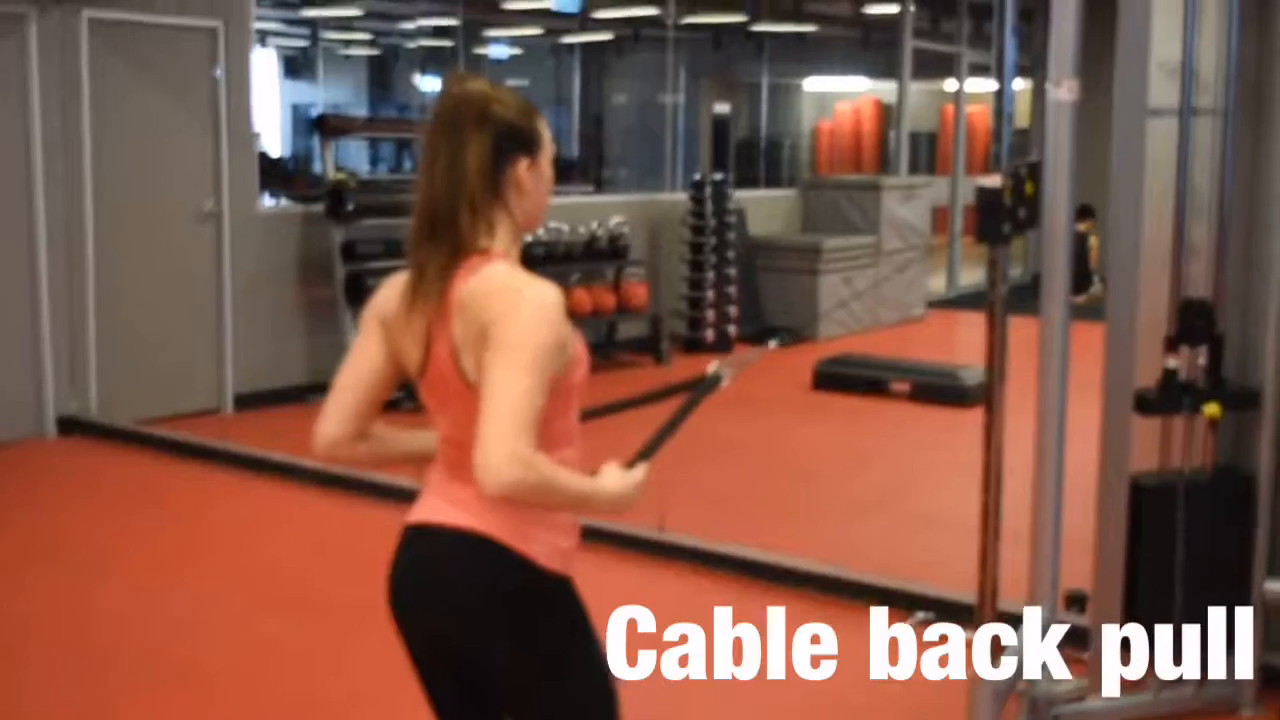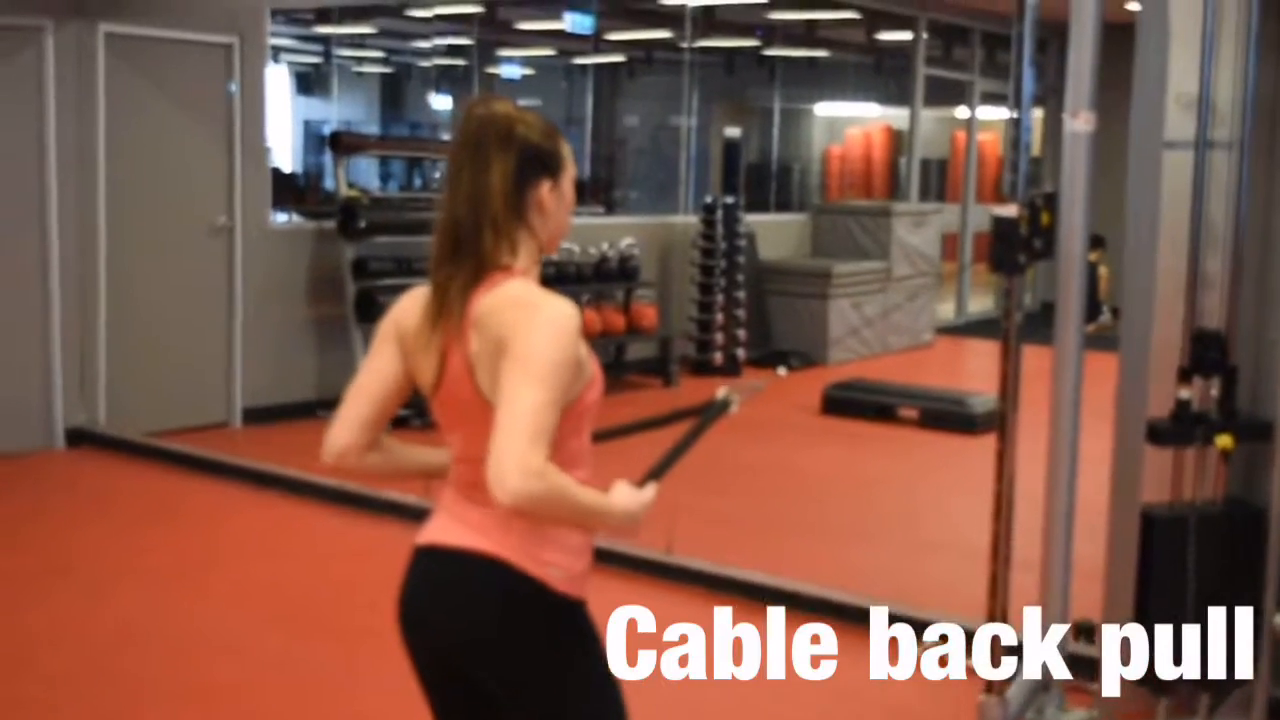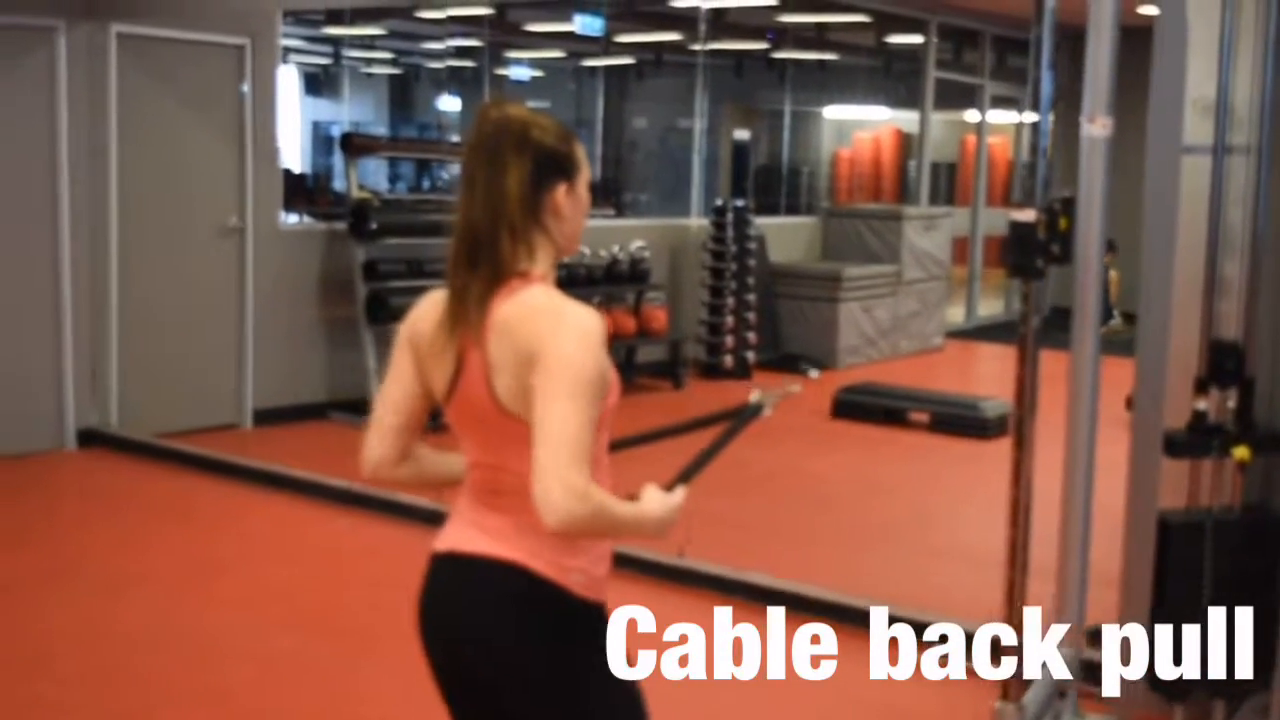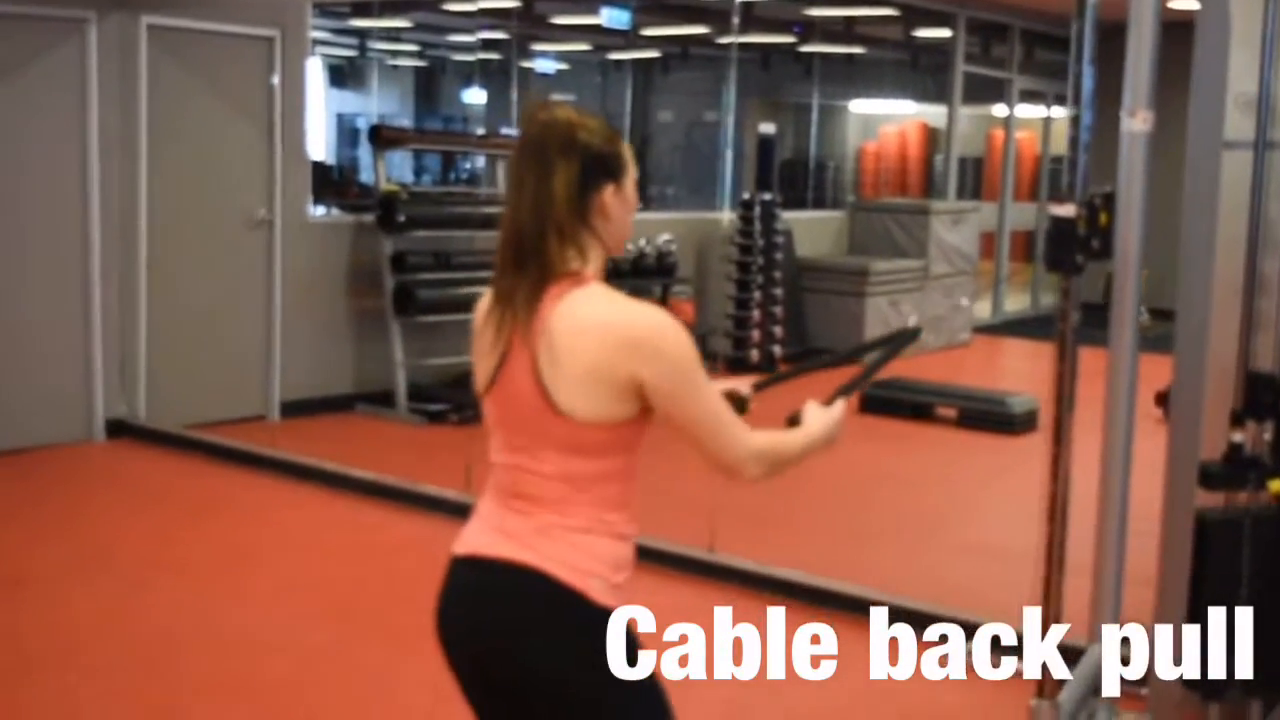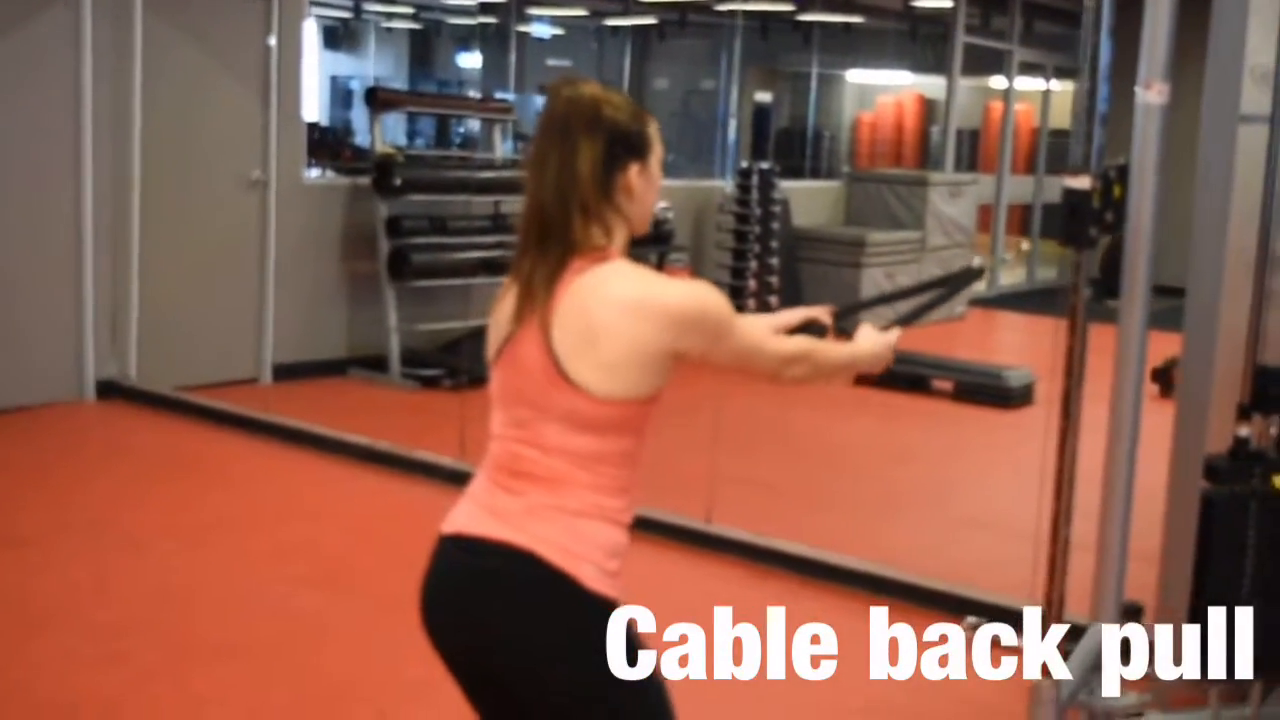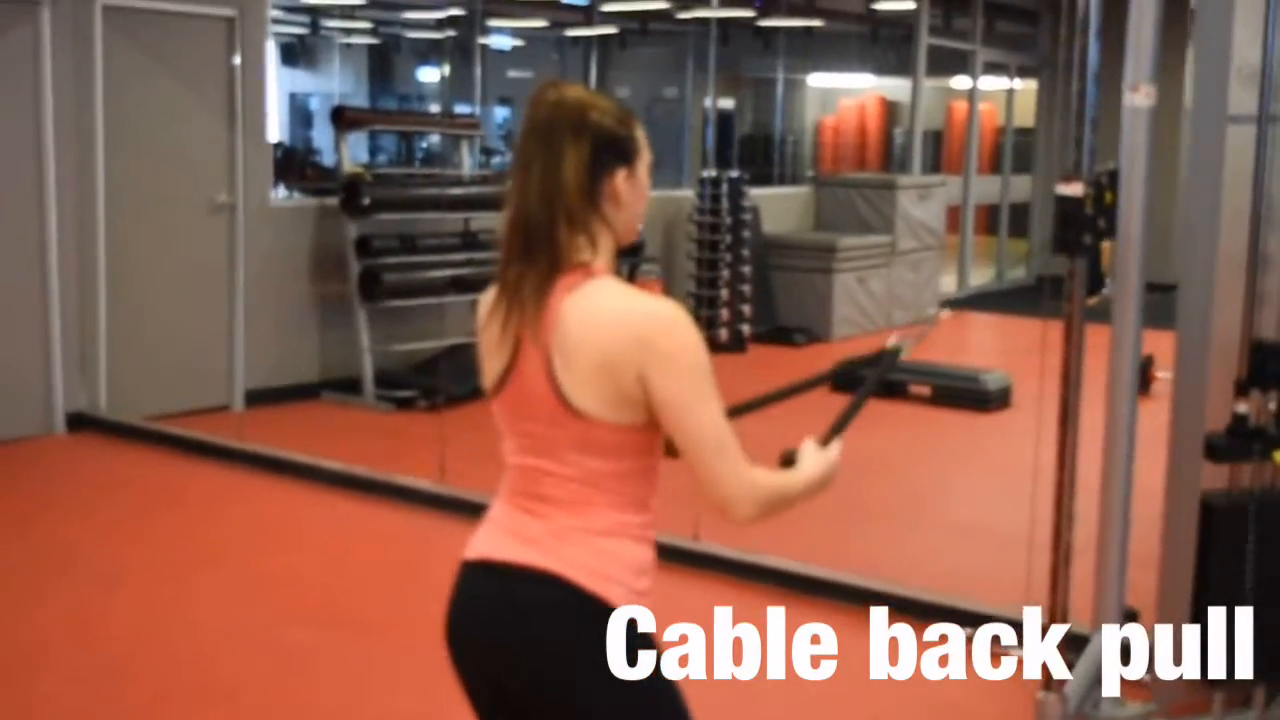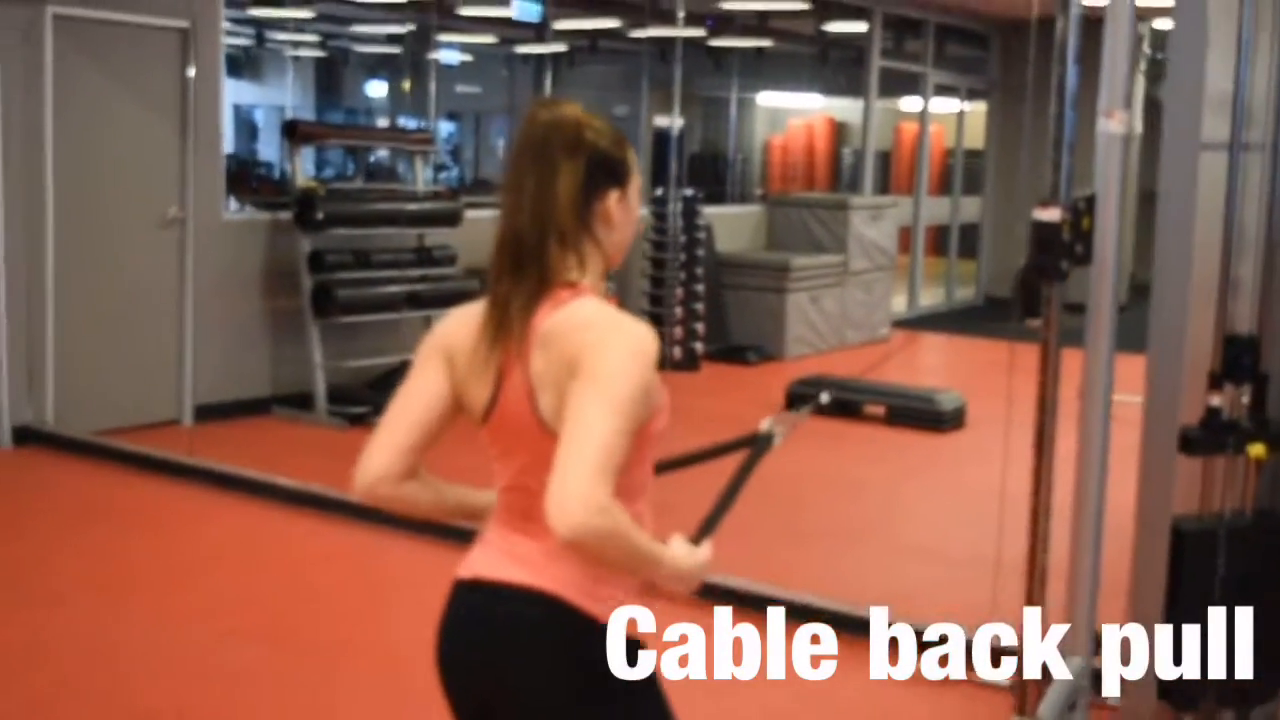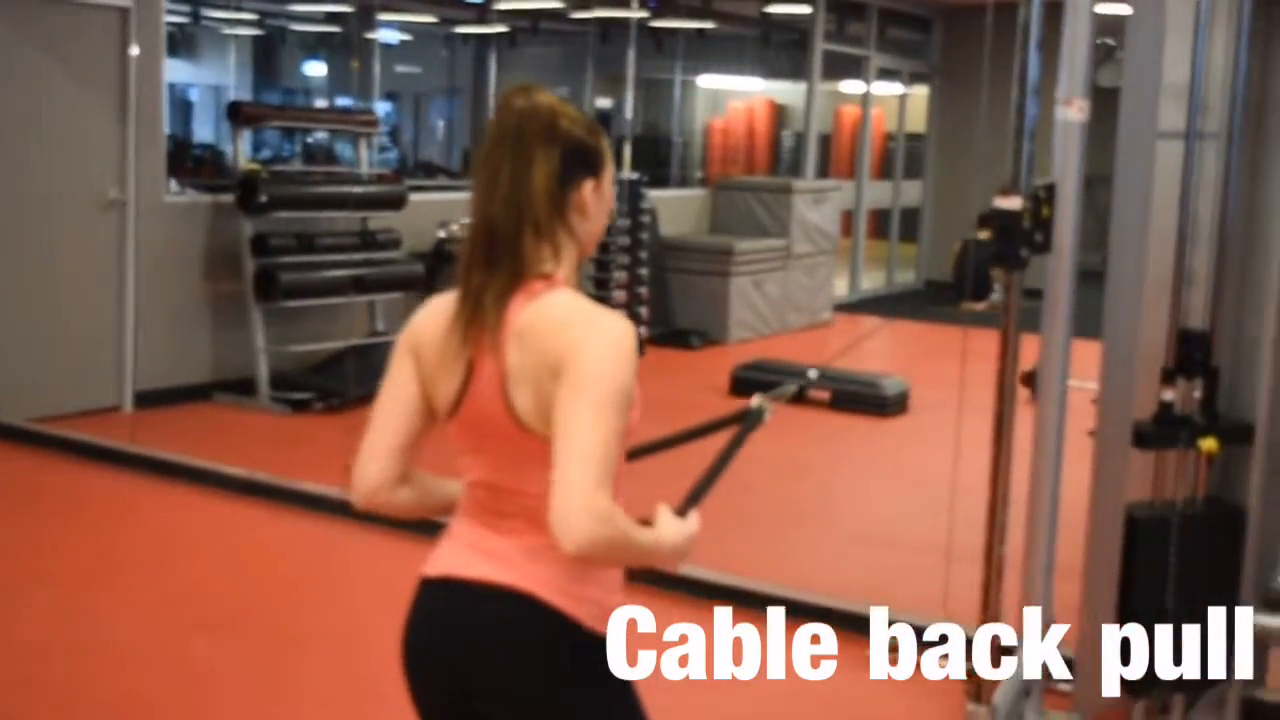
dt=0.5s
person 1, frame 1
left shoulder: (400, 295)
right shoulder: (524, 300)
left elbow: (335, 438)
right elbow: (506, 472)
right wrist: (605, 490)
left hip: (420, 567)
right hip: (509, 580)
person 1, frame 2
left shoulder: (416, 311)
right shoulder: (543, 316)
left elbow: (345, 448)
right elbow: (520, 482)
right wrist: (617, 510)
left hip: (431, 587)
right hip: (519, 599)
person 1, frame 3
left shoulder: (431, 317)
right shoulder: (565, 325)
left elbow: (381, 460)
right elbow: (563, 504)
right wrist: (648, 515)
left hip: (449, 593)
right hip: (539, 606)
person 1, frame 4
left shoulder: (494, 312)
right shoulder: (635, 328)
right elbow: (742, 460)
left wrist: (690, 392)
right wrist: (816, 431)
left hip: (468, 594)
right hip: (559, 608)
person 1, frame 5
left shoulder: (522, 288)
right shoulder: (663, 302)
right elbow: (787, 363)
left wrist: (769, 321)
right wrist: (863, 354)
left hip: (457, 575)
right hip: (550, 595)
person 1, frame 6
left shoulder: (497, 308)
right shoulder: (648, 323)
right elbow: (739, 496)
right wrist: (812, 472)
left hip: (479, 603)
right hip: (577, 618)
person 1, frame 7
left shoulder: (465, 330)
right shoulder: (618, 338)
left elbow: (378, 478)
right elbow: (578, 514)
right wrist: (670, 566)
left hip: (470, 626)
right hip: (570, 641)
person 1, frame 8
left shoulder: (434, 322)
right shoulder: (593, 332)
left elbow: (376, 487)
right elbow: (582, 526)
right wrist: (667, 542)
left hip: (436, 623)
right hip: (543, 636)
